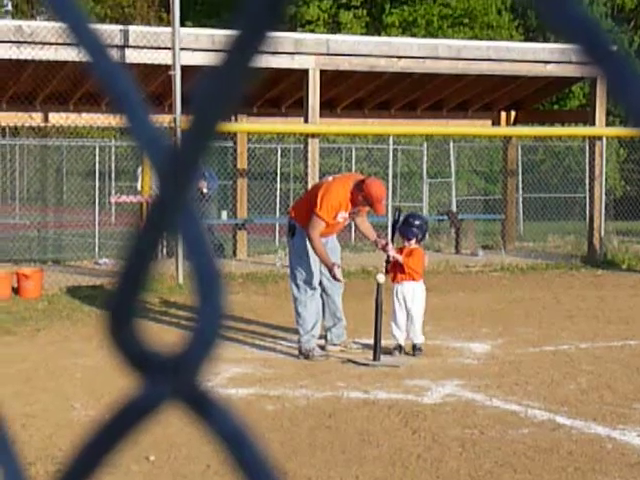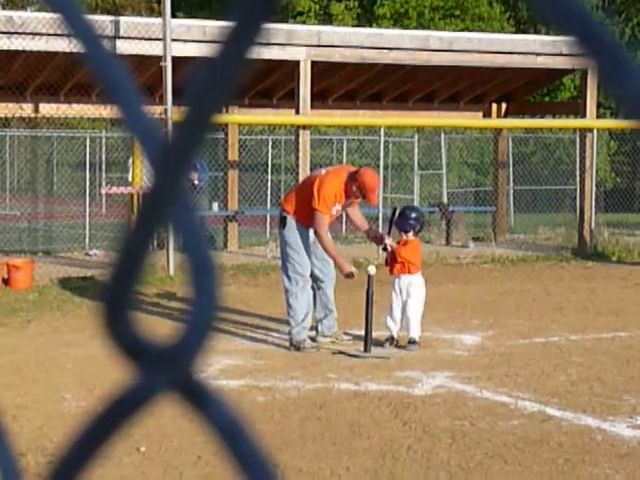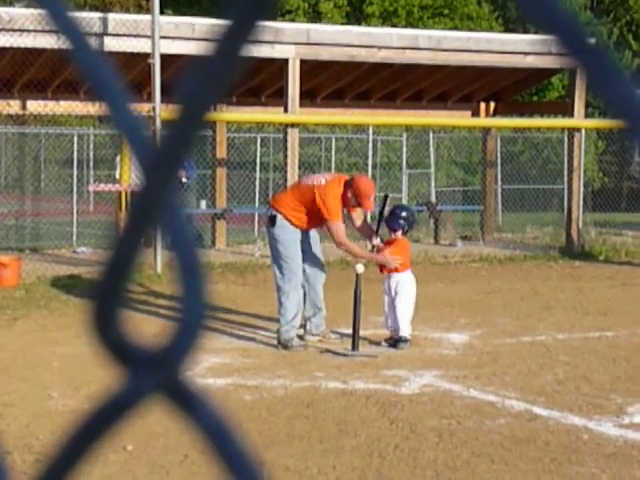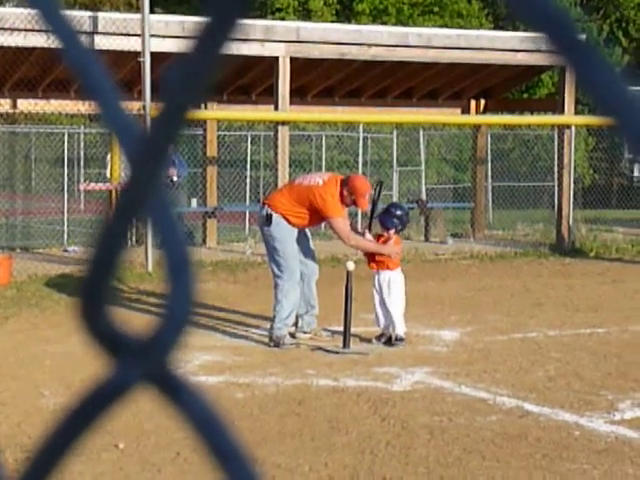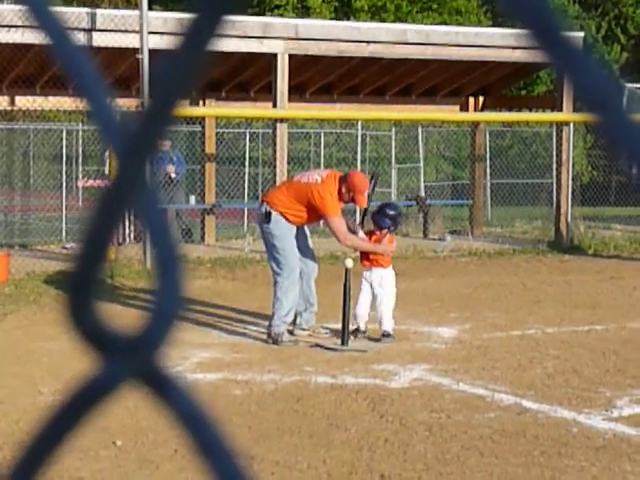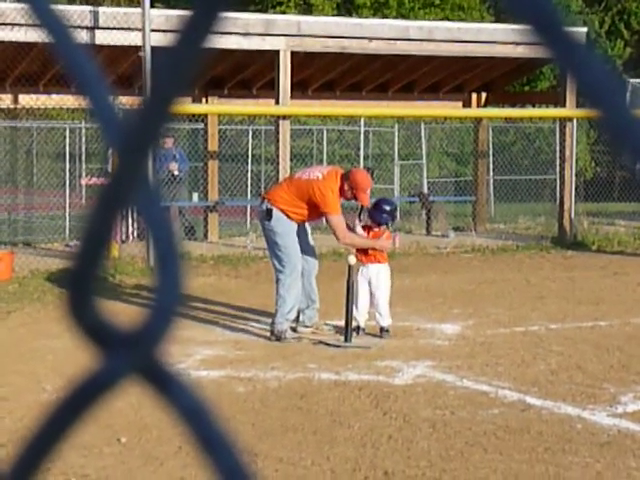
dt=0.4s
person 1, frame 1
left shoulder: (363, 189)
right shoulder: (333, 193)
left elbow: (360, 219)
right elbow: (312, 234)
left wrist: (376, 240)
right wrist: (329, 264)
left hip: (328, 233)
right hip: (304, 230)
left knee: (333, 287)
right knee: (308, 287)
left ankle: (336, 339)
right ankle: (307, 345)
person 1, frame 2
left shoulder: (355, 181)
right shoulder: (328, 186)
left elbow: (352, 209)
right elbow: (320, 231)
left wrist: (370, 232)
right wrist: (340, 262)
left hip: (316, 222)
right hip: (295, 221)
left knee: (325, 277)
right knee: (300, 278)
left ankle: (327, 330)
right ankle: (298, 337)
person 1, frame 3
left shoulder: (351, 188)
right shoulder: (330, 195)
left elbow: (359, 222)
right elbow: (342, 242)
left wrist: (376, 240)
right wrist: (376, 258)
left hip: (306, 222)
right hip: (283, 219)
left knee: (315, 275)
right knee: (292, 277)
left ankle: (314, 329)
right ankle: (286, 336)
person 1, frame 4
left shoulder: (341, 186)
right shoulder: (327, 195)
left elbow: (344, 224)
right elbow: (348, 238)
left wrist: (368, 241)
right wrist: (383, 249)
left hip: (294, 219)
right hip: (275, 217)
left knee: (309, 271)
right knee: (290, 275)
left ankle: (306, 326)
right ankle: (278, 333)
person 1, frame 5
left shoulder: (339, 181)
right shoulder: (325, 192)
left elbow: (337, 218)
right elbow: (344, 238)
left wrist: (360, 238)
right wrist: (378, 248)
left hip: (293, 216)
right hip: (275, 215)
left knee: (308, 268)
right knee: (289, 272)
left ankle: (304, 323)
right ankle: (277, 330)
person 1, frame 6
left shoulder: (340, 177)
right shoulder: (327, 189)
left elbow: (335, 215)
right elbow: (342, 237)
left wrist: (357, 233)
right wrist: (377, 243)
left hip: (294, 213)
right hip: (276, 212)
left knee: (309, 265)
right knee: (291, 269)
left ankle: (307, 320)
right ankle: (280, 328)
person 2, frame 1
left shoulder: (418, 252)
right shoulder: (399, 251)
left elbow: (409, 264)
right elbow: (390, 269)
left wrist: (396, 255)
right wrist: (391, 258)
left hip: (414, 288)
right hip: (398, 288)
left knee: (415, 317)
right knee: (398, 317)
left ankle: (417, 342)
right ankle: (400, 343)
person 2, frame 2
left shoulder: (414, 243)
right shoulder: (398, 244)
left elbow: (401, 252)
right elbow: (390, 262)
left wrist: (392, 244)
right wrist: (389, 250)
left hip: (413, 281)
right hip: (398, 280)
left knee: (412, 311)
right knee: (395, 309)
left ankle: (413, 338)
right ankle: (393, 335)
person 2, frame 3
left shoulder: (402, 242)
right shoulder: (389, 242)
left elbow: (389, 253)
left wrist: (380, 246)
right wrist: (378, 249)
left hip: (403, 280)
right hip: (389, 279)
left knee: (402, 308)
right knee: (389, 308)
left ankle: (404, 336)
right ankle: (394, 334)
person 2, frame 4
left shoulder: (394, 240)
right shoulder: (377, 238)
left elbow: (382, 253)
right elbow: (368, 253)
left hip: (392, 277)
right hip: (378, 276)
left knee: (394, 307)
right knee: (379, 306)
left ankle: (399, 335)
right ankle: (385, 332)
person 2, frame 5
left shoulder: (388, 238)
right shoulder: (369, 234)
left elbow: (375, 252)
left wrist: (364, 239)
left hip: (384, 275)
right hip: (368, 273)
left knee: (384, 304)
right knee: (362, 302)
left ankle: (387, 330)
right ankle: (361, 327)
person 2, frame 6
left shoulder: (385, 234)
right shoulder: (365, 229)
left elbow: (373, 247)
left wrist: (362, 234)
right wrist: (356, 229)
left hip: (379, 270)
right hip: (364, 269)
left knee: (381, 299)
right knee: (361, 299)
left ankle: (384, 326)
right ankle: (360, 325)
